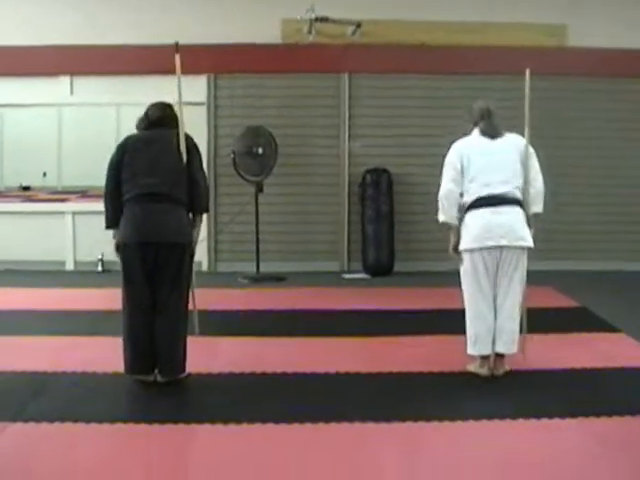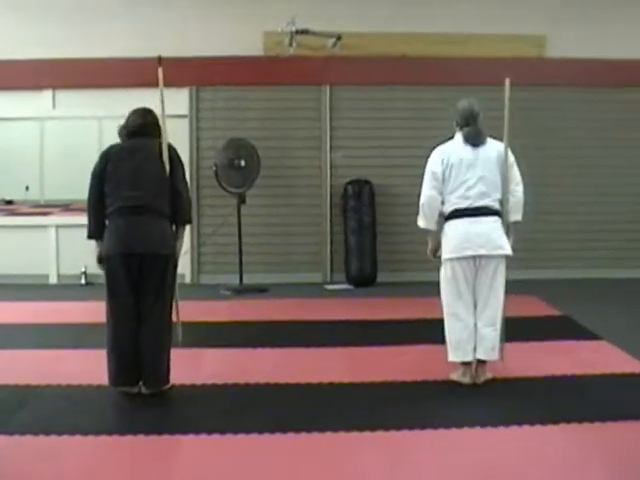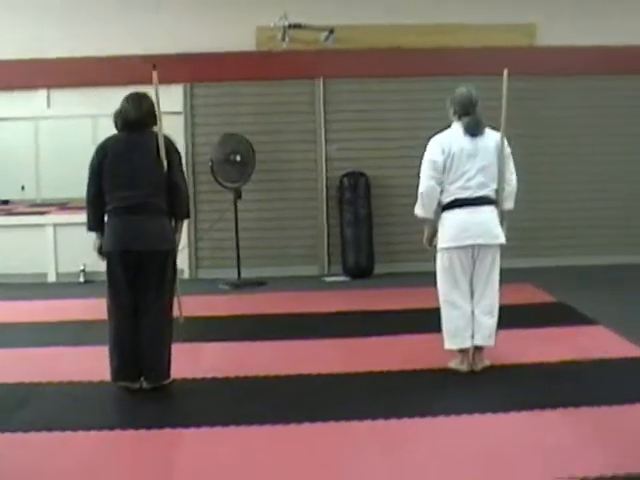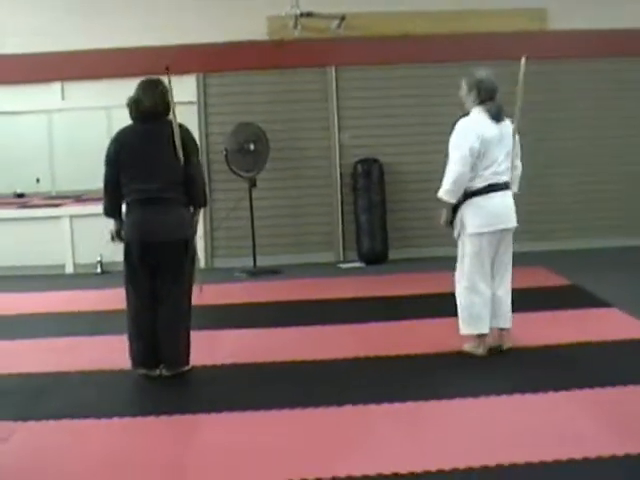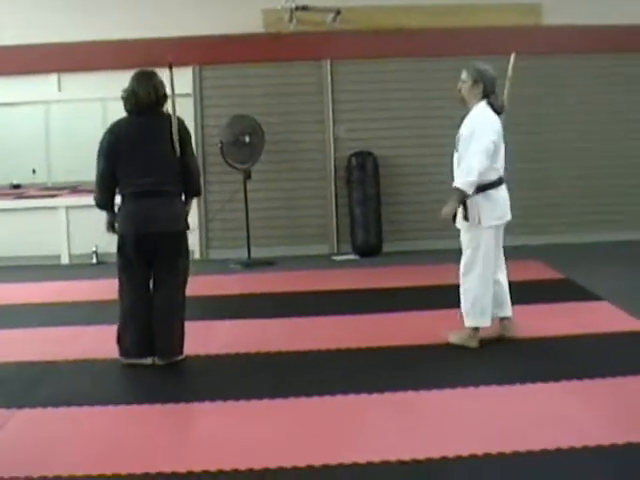
dt=0.2s
person 1, frame 1
left shoulder: (127, 144)
right shoulder: (184, 142)
left elbow: (112, 190)
right elbow: (199, 186)
left wrist: (116, 231)
right wrist: (196, 225)
left hip: (135, 224)
right hip: (174, 224)
left knee: (137, 299)
right knee: (172, 299)
left ankle: (141, 367)
right ankle: (170, 368)
person 1, frame 2
left shoulder: (110, 154)
right shoulder: (166, 152)
left elbow: (95, 201)
right elbow: (181, 197)
left wrist: (99, 242)
right wrist: (178, 237)
left hip: (119, 236)
right hip: (157, 236)
left knee: (121, 311)
right knee: (156, 311)
left ankle: (126, 379)
right ankle: (154, 380)
person 1, frame 3
left shoulder: (106, 148)
right shoulder: (164, 145)
left elbow: (94, 195)
right elbow: (179, 190)
left wrist: (99, 234)
right wrist: (177, 230)
left hip: (119, 232)
right hip: (157, 232)
left knee: (122, 307)
right knee: (156, 306)
left ankle: (127, 374)
right ankle: (155, 374)
person 1, frame 4
left shoulder: (122, 138)
right shoulder: (181, 134)
left elbow: (111, 183)
right elbow: (195, 180)
left wrist: (116, 220)
right wrist: (193, 215)
left hip: (138, 223)
right hip: (175, 222)
left knee: (140, 296)
right knee: (175, 295)
left ankle: (146, 361)
right ankle: (174, 361)
person 1, frame 5
left shoulder: (117, 131)
right shoulder: (175, 126)
left elbow: (105, 176)
right elbow: (191, 171)
left wrist: (109, 212)
right wrist: (185, 203)
left hip: (133, 215)
right hip: (170, 214)
left knee: (133, 285)
right knee: (170, 285)
left ankle: (136, 349)
right ankle: (168, 350)
person 2, frame 1
left shoulder: (461, 147)
right shoulder: (519, 143)
left elbow: (449, 192)
right elbow: (535, 185)
left wrist: (454, 231)
right wrist: (530, 220)
left hip: (478, 223)
right hip: (513, 221)
left knee: (479, 294)
right knee: (509, 293)
left ankle: (482, 359)
right ankle: (500, 359)
person 2, frame 2
left shoulder: (443, 153)
right shoulder: (500, 150)
left elbow: (430, 198)
right elbow: (515, 192)
left wrist: (432, 237)
right wrist: (509, 229)
left hip: (457, 231)
right hip: (491, 230)
left knee: (458, 303)
right knee: (489, 301)
left ankle: (464, 367)
right ankle: (482, 367)
person 2, frame 3
left shoulder: (441, 141)
right shoulder: (495, 139)
left elbow: (429, 187)
right elbow: (509, 182)
left wrist: (429, 224)
right wrist: (500, 214)
left hip: (455, 221)
right hip: (487, 219)
left knee: (454, 290)
right knee: (486, 289)
left ankle: (462, 354)
right ankle: (479, 353)
person 2, frame 4
left shoulder: (467, 126)
right shoulder: (505, 124)
left elbow: (458, 172)
right elbow: (515, 167)
left wrist: (447, 208)
left hip: (477, 208)
right hip: (502, 204)
left knee: (472, 275)
right knee: (499, 274)
left ankle: (479, 339)
right ankle: (502, 333)
person 2, frame 5
left shoulder: (480, 119)
right shoulder: (482, 116)
left elbow: (475, 166)
left wrist: (454, 200)
left hip: (482, 201)
right hip: (487, 199)
left knee: (475, 266)
right knee: (492, 264)
left ankle: (471, 332)
right ankle: (504, 322)
